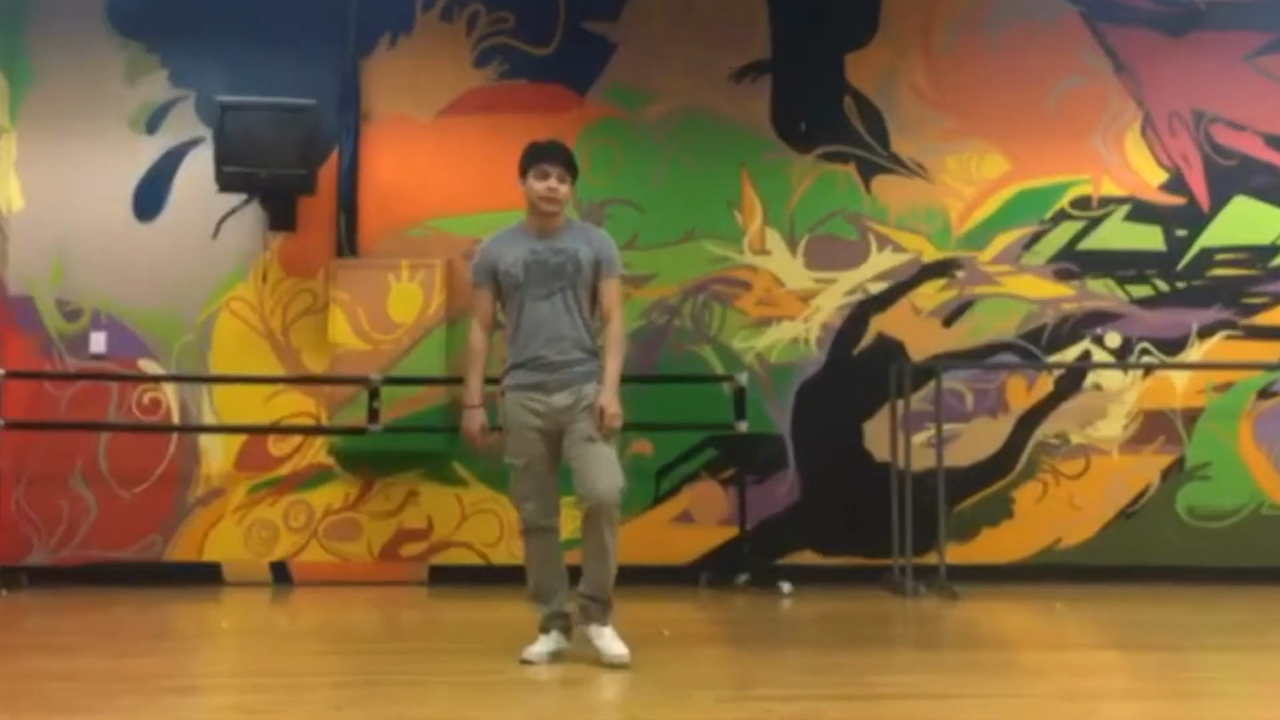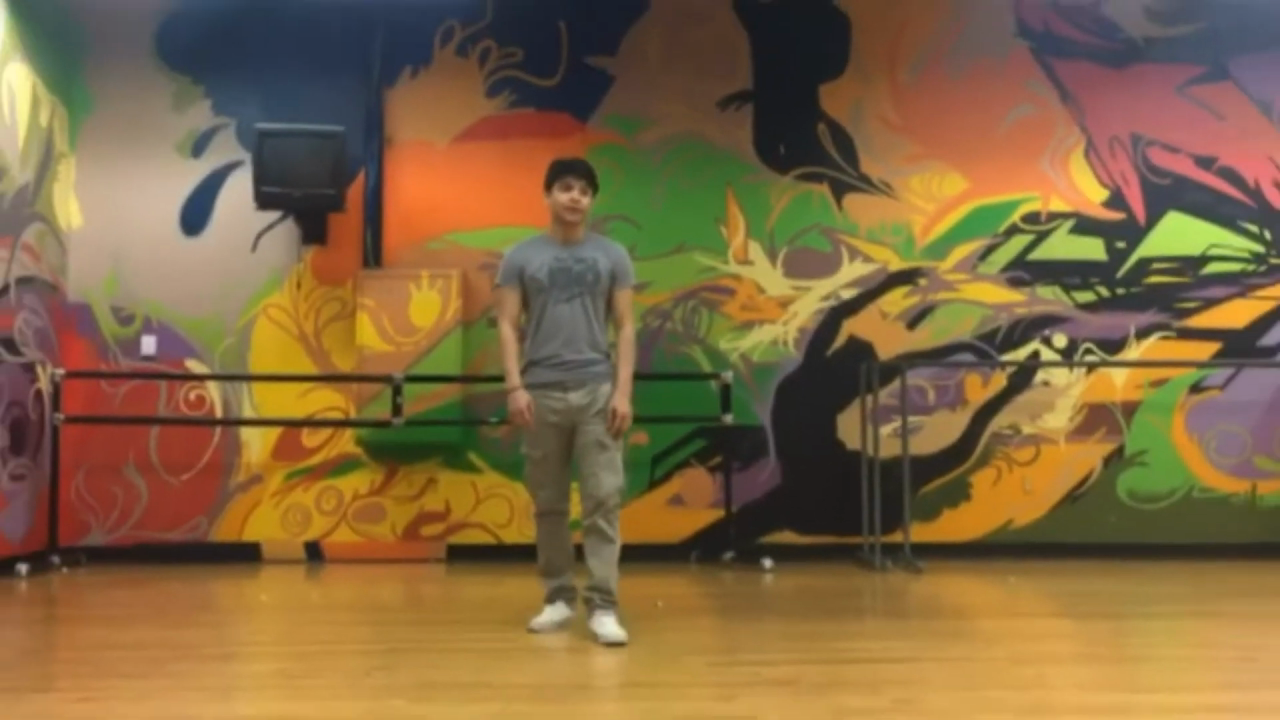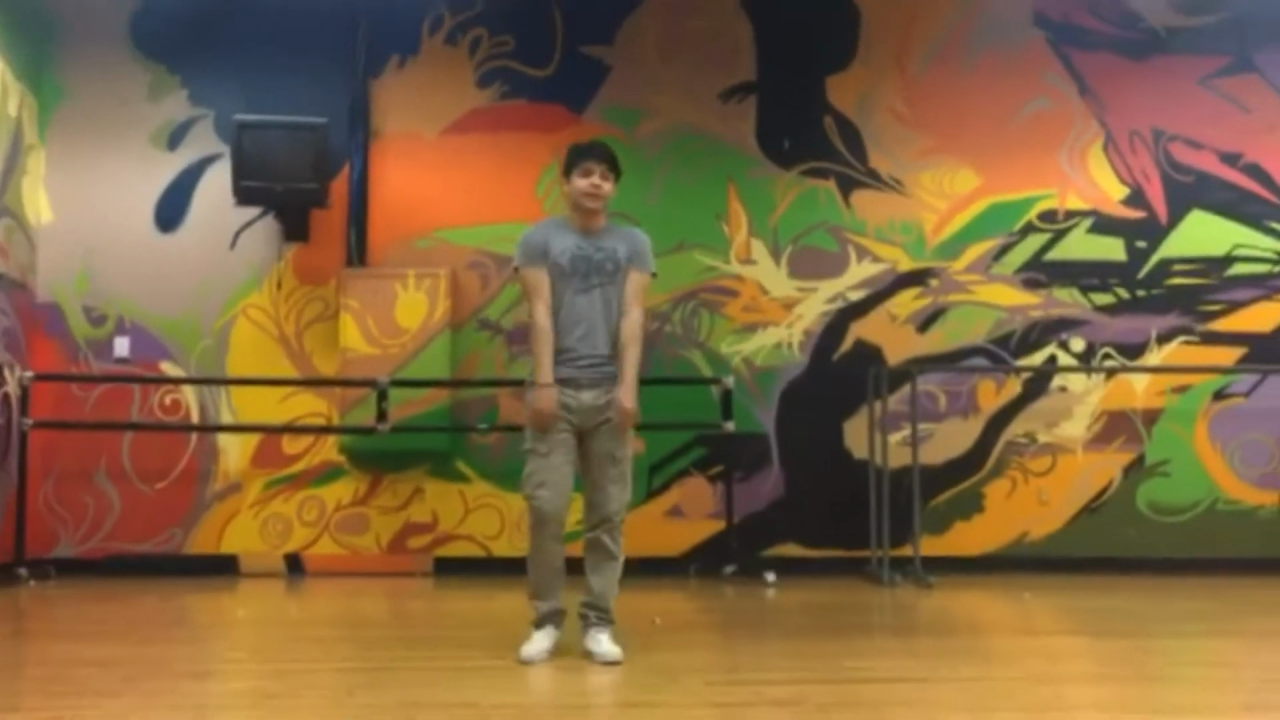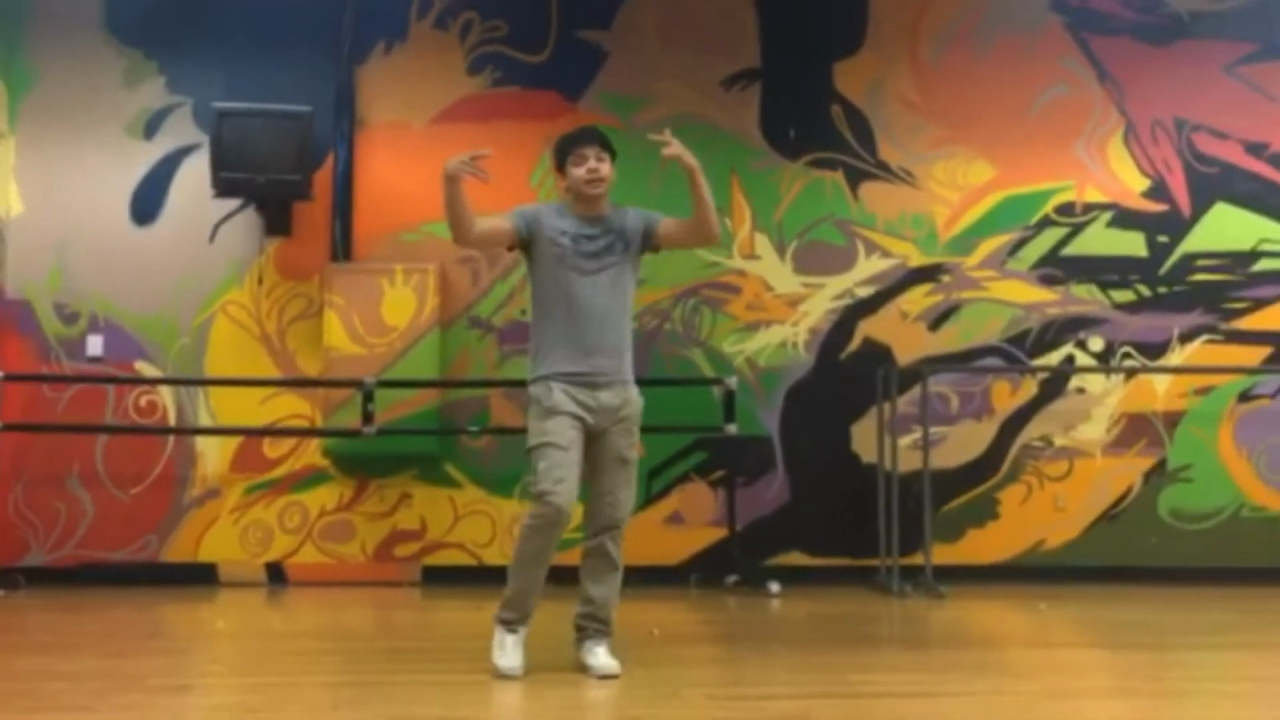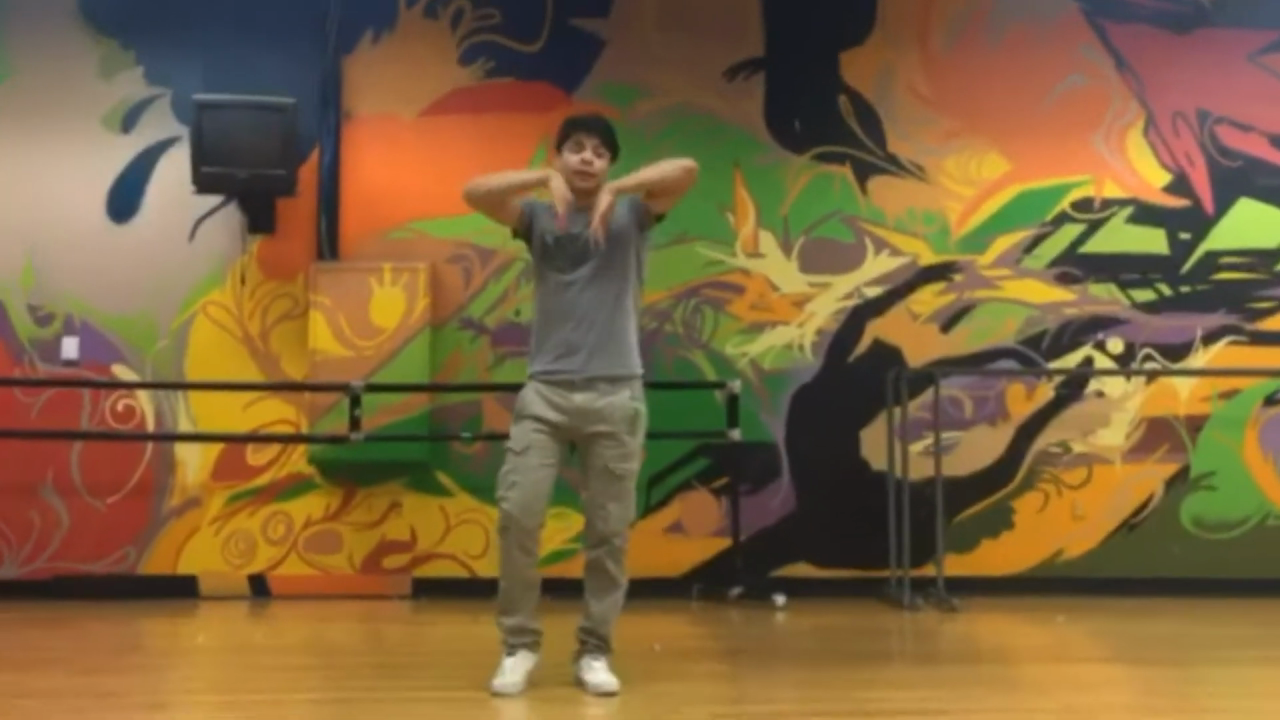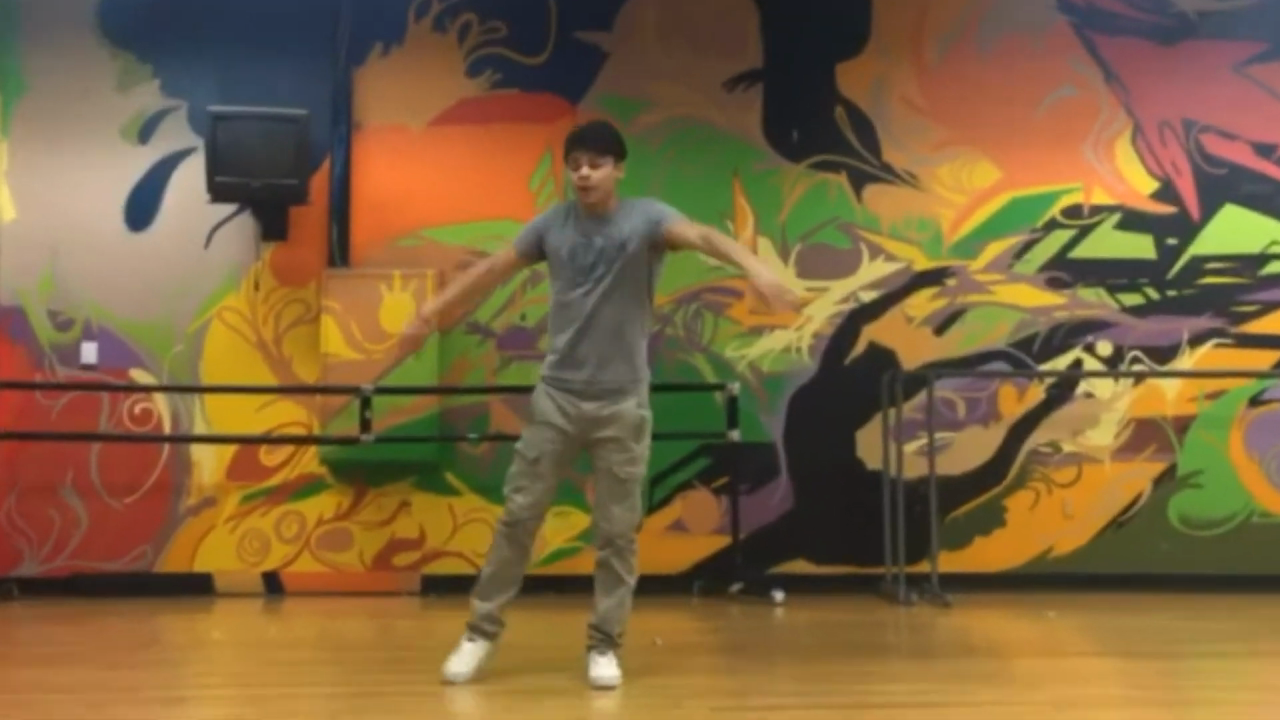
dt=0.4s
person 1, frame 1
left shoulder: (597, 244)
right shoulder: (495, 251)
left elbow: (612, 321)
right elbow: (480, 328)
left wrist: (610, 389)
right wrist: (473, 401)
left hip: (585, 390)
right hip: (523, 396)
left knee: (603, 494)
right knee: (536, 516)
left ankle: (598, 614)
right ankle: (554, 625)
person 1, frame 2
left shoulder: (612, 255)
right shoulder: (520, 256)
left elbow: (625, 328)
right elbow: (507, 326)
left wrist: (623, 391)
right wrist: (514, 387)
left hip: (598, 392)
right hip: (542, 394)
left knee: (603, 498)
right knee: (548, 504)
left ankle: (602, 607)
right ankle: (559, 598)
person 1, frame 3
left shoulder: (633, 242)
right shoulder: (539, 239)
left elbow: (634, 315)
right elbow: (539, 313)
left wrist: (628, 386)
right wrist: (542, 385)
left hip: (610, 393)
right hip: (556, 391)
left knee: (608, 513)
right knee: (546, 508)
left ankle: (598, 624)
right ankle: (547, 619)
person 1, frame 4
left shoulder: (633, 224)
right shoulder: (539, 221)
left elbow: (705, 234)
right elbow: (467, 236)
left wrist: (692, 170)
right wrist: (452, 185)
left hip: (619, 392)
right hip: (557, 388)
left knee: (610, 518)
right knee: (553, 503)
left ankle: (594, 635)
right ankle: (511, 621)
person 1, frame 5
left shoulder: (630, 211)
right shoulder: (538, 215)
left elbow: (686, 170)
right elbow: (475, 193)
left wrist: (617, 191)
right wrist: (545, 180)
left hip: (616, 394)
right hip: (544, 392)
left knee: (608, 530)
right knee: (517, 514)
left ankle: (594, 650)
right ankle: (520, 642)
person 1, frame 6
left shoulder: (647, 218)
right shoulder: (551, 223)
left elbow: (702, 237)
right elbow: (493, 269)
left wrist: (757, 270)
right wrist: (435, 309)
left hip: (621, 403)
right hip: (555, 396)
left knee: (616, 531)
right knee: (519, 513)
left ankle: (604, 643)
right ankle: (481, 630)
